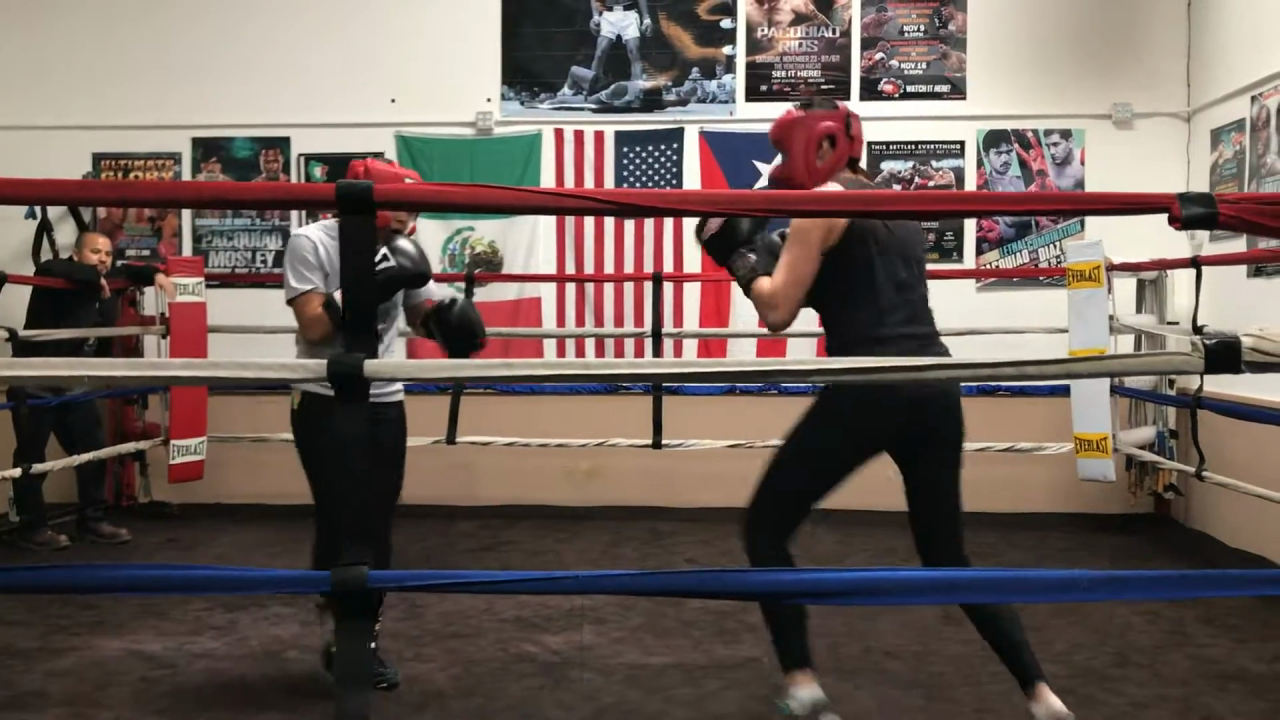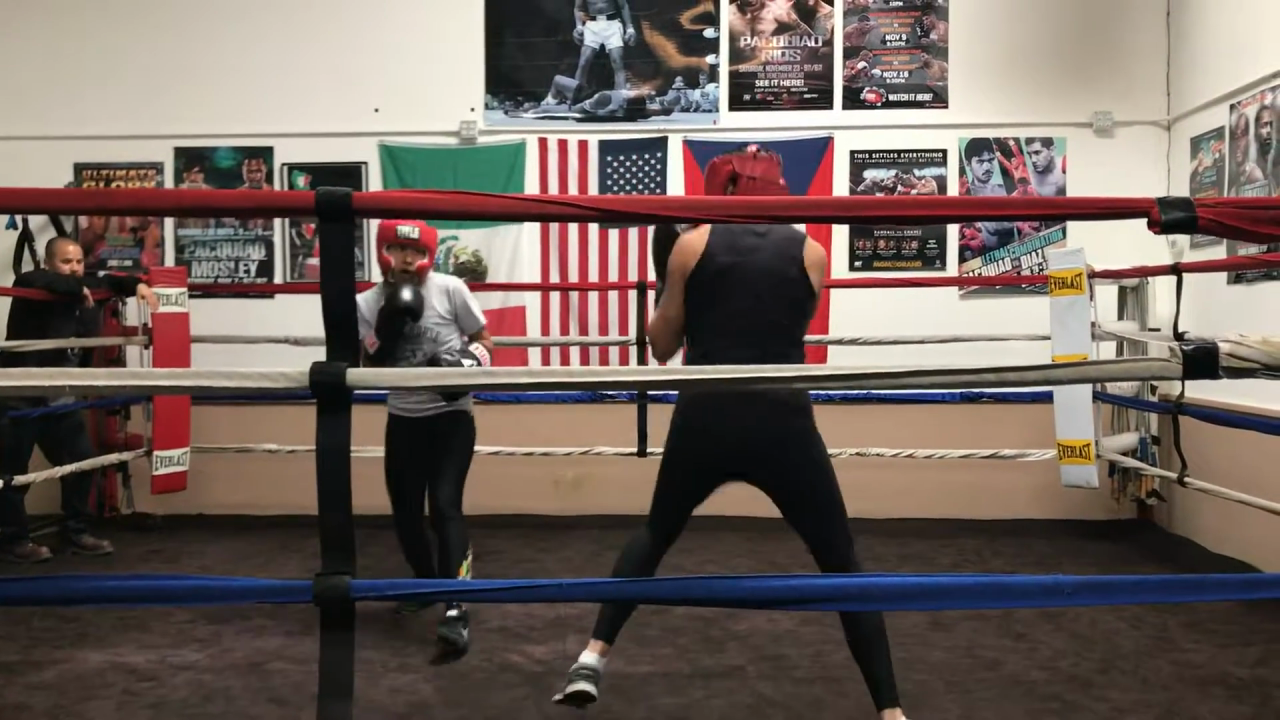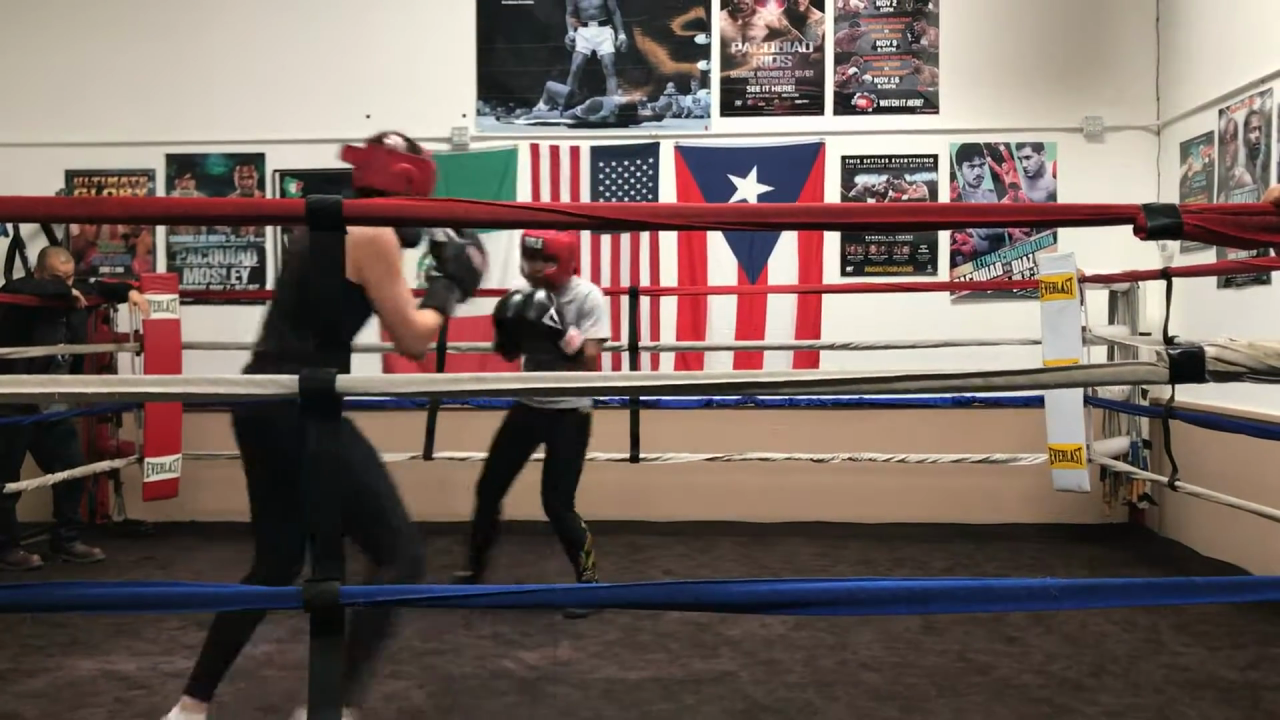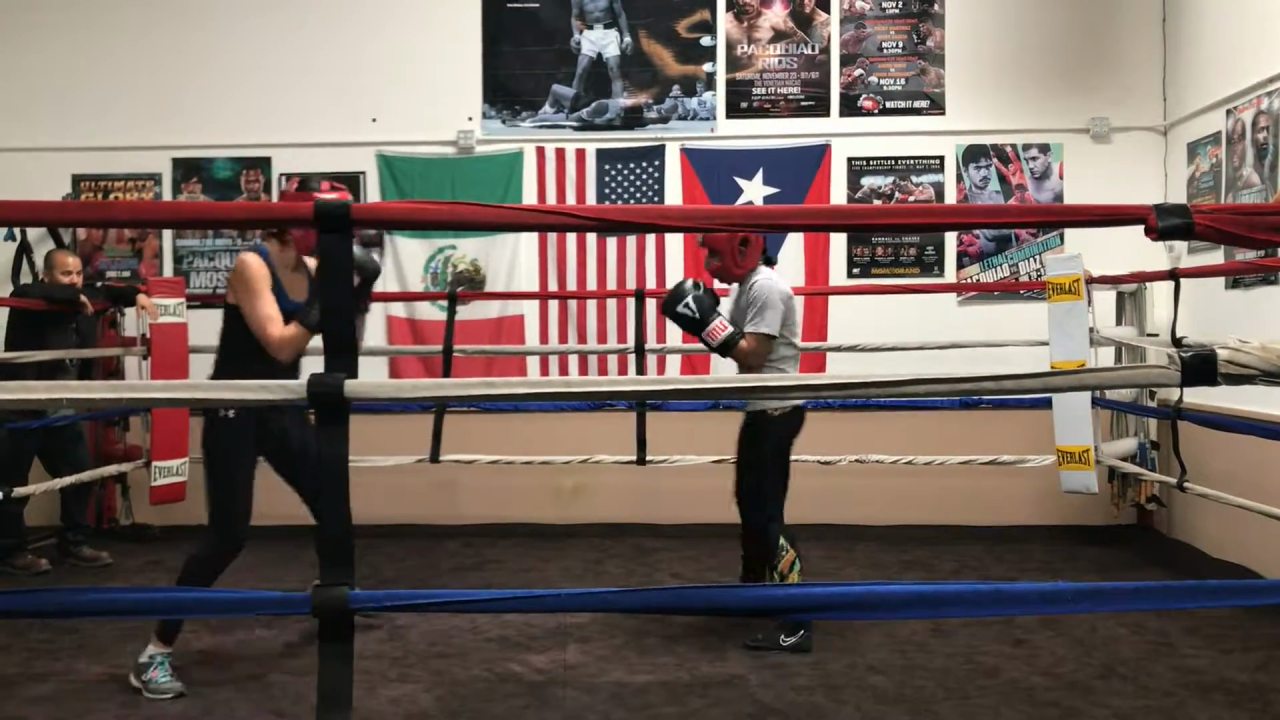
dt=1s
person 1, frame 1
right shoulder: (898, 212)
left elbow: (778, 311)
left wrist: (742, 258)
right wrist: (783, 256)
left hip: (866, 392)
right hip: (935, 394)
left knee: (763, 531)
right knee: (947, 561)
person 1, frame 2
left shoulder: (691, 243)
right shoulder: (811, 253)
left elbow: (661, 346)
left hip: (704, 419)
right hip: (784, 423)
left knee: (656, 534)
right knee: (841, 566)
left ankle: (590, 660)
person 1, frame 3
left shoulder: (314, 228)
right shoulder: (372, 235)
right elbow: (411, 341)
right wrist: (449, 288)
left hip: (260, 403)
right hip: (301, 408)
left knee: (276, 564)
right knee: (400, 556)
person 1, frame 4
left shoulder: (313, 269)
right shoulder: (251, 265)
right elbow: (280, 345)
left wrist: (356, 289)
right wrist: (327, 300)
left hip: (285, 407)
right hip: (235, 408)
right knee: (228, 537)
right ankle: (154, 654)
person 2, frame 1
left shoulder: (400, 253)
right shoulder: (311, 242)
left elbow: (425, 317)
right elbow: (314, 327)
left wrist: (456, 316)
right wrist: (372, 286)
left hip: (384, 403)
right hip: (322, 401)
left knee: (374, 528)
right knee: (338, 520)
person 2, frame 2
left shoulder: (450, 289)
right shoulder: (367, 303)
left elbow: (484, 342)
right elbow: (372, 367)
left wrist: (467, 366)
right wrist: (388, 329)
left hip: (451, 415)
right hip: (404, 419)
left knee: (444, 505)
right knee: (406, 513)
left ankle: (455, 611)
right ankle: (425, 583)
person 2, frame 3
left shoulder: (587, 297)
right shoulder: (525, 296)
left elbow: (590, 363)
right elbow: (509, 355)
left wrist: (561, 332)
right wrist: (507, 329)
left hip: (569, 413)
right hip: (527, 407)
left knee: (558, 503)
right knee: (489, 489)
left ankle: (588, 582)
right ankle: (474, 571)
person 2, frame 4
left shoulder: (766, 287)
right shoulder: (745, 285)
left elbow: (750, 354)
right elbow: (733, 343)
left wrist: (707, 320)
right wrist: (701, 319)
left hip: (775, 412)
right hip: (764, 410)
left knee: (765, 513)
right knee: (749, 500)
left ankle: (795, 624)
right ankle: (753, 584)
person 3, frame 1
left shoulder: (108, 283)
right shoulder: (55, 278)
left elbow: (130, 273)
right elbow: (49, 269)
left wrist: (155, 275)
right wrist: (93, 277)
left hip: (77, 390)
right hip: (35, 387)
left knee: (93, 453)
right knee: (31, 459)
left ankle: (92, 520)
right ankle: (32, 528)
person 3, frame 2
left shoulder: (87, 288)
right shoulder: (33, 286)
left elbow: (109, 282)
right elbow: (30, 281)
left wrist: (137, 284)
right wrist: (77, 288)
left hip: (62, 399)
left knee: (81, 463)
left ankle: (75, 533)
person 3, frame 3
left shoulder: (74, 294)
left elbow: (99, 289)
left wrist: (128, 291)
right wrist: (63, 290)
left hip: (55, 406)
left knee: (72, 470)
left ankle: (65, 540)
person 3, frame 4
left shoulder: (84, 298)
right shoulder: (28, 298)
left elbow: (108, 293)
right elbow: (28, 293)
left wrist: (136, 295)
right wrist: (74, 297)
left hip: (63, 410)
left knee: (80, 474)
left ankle: (73, 544)
